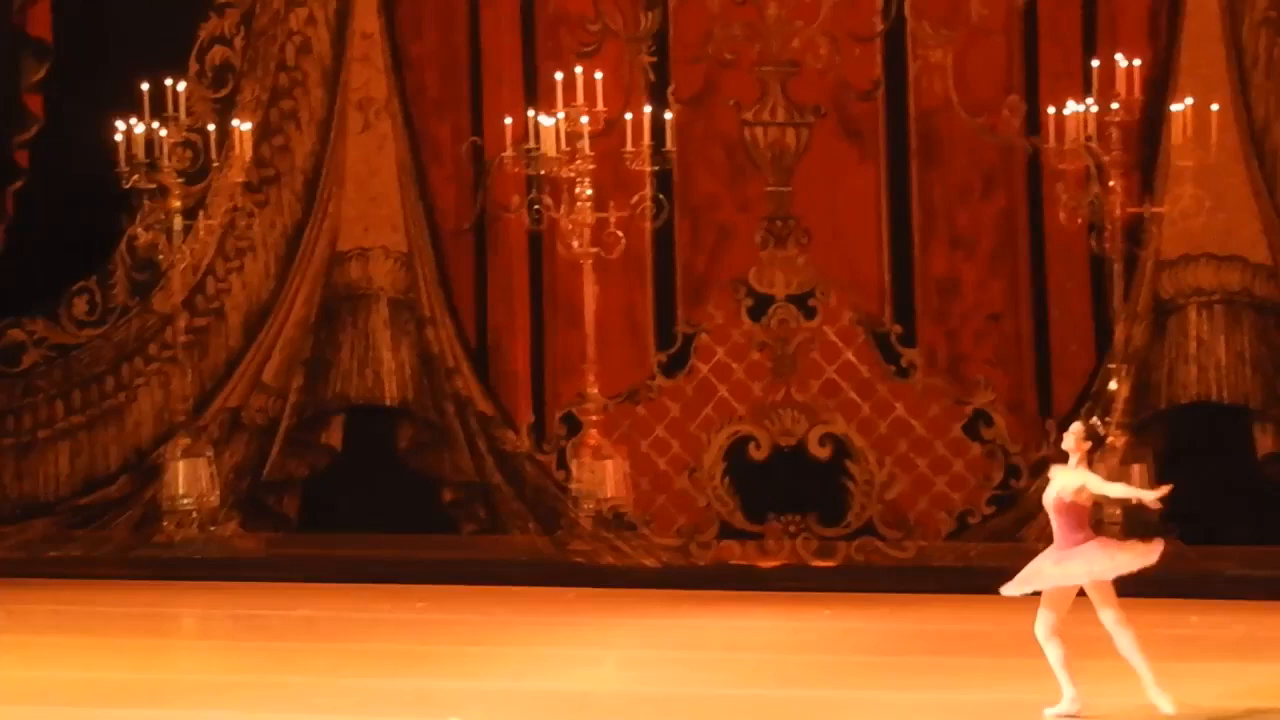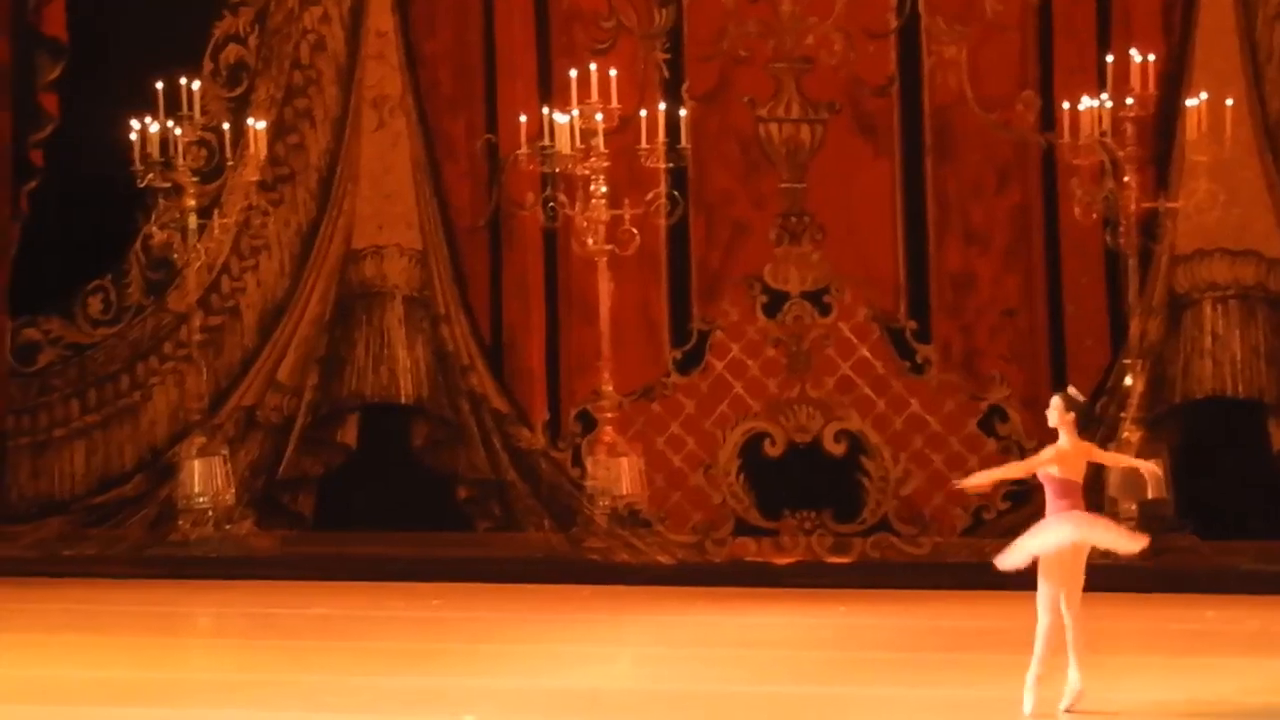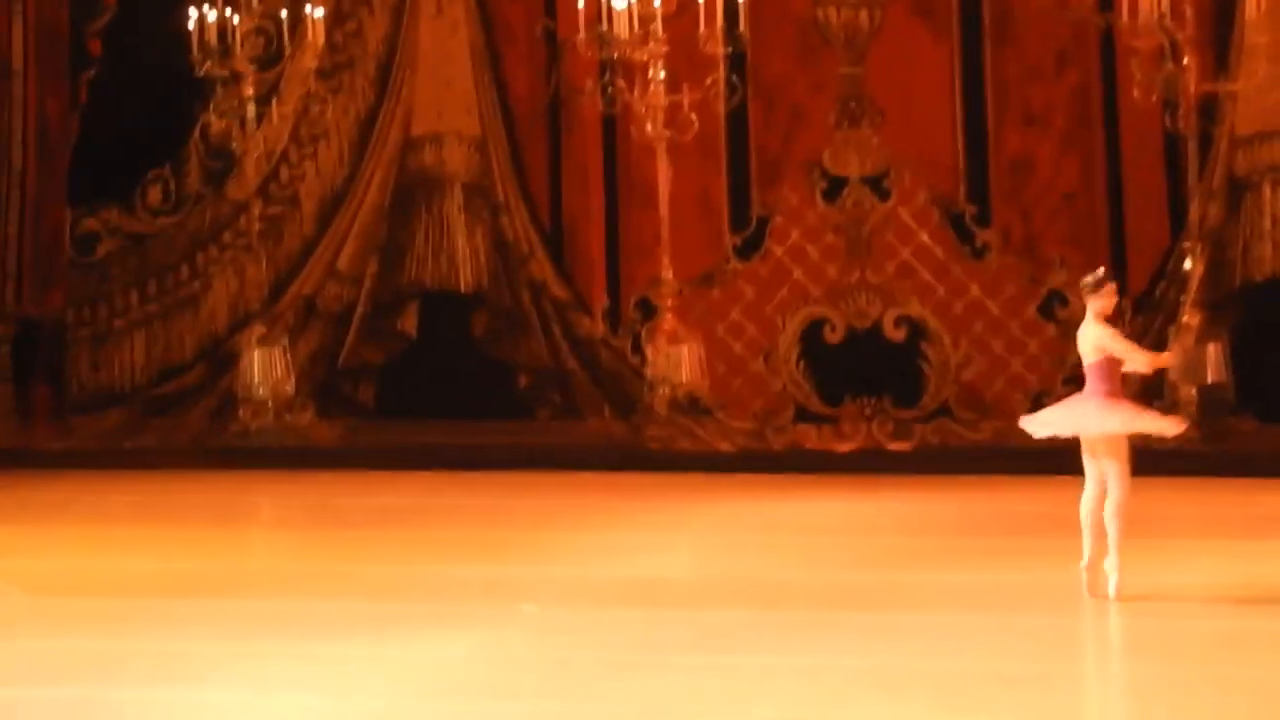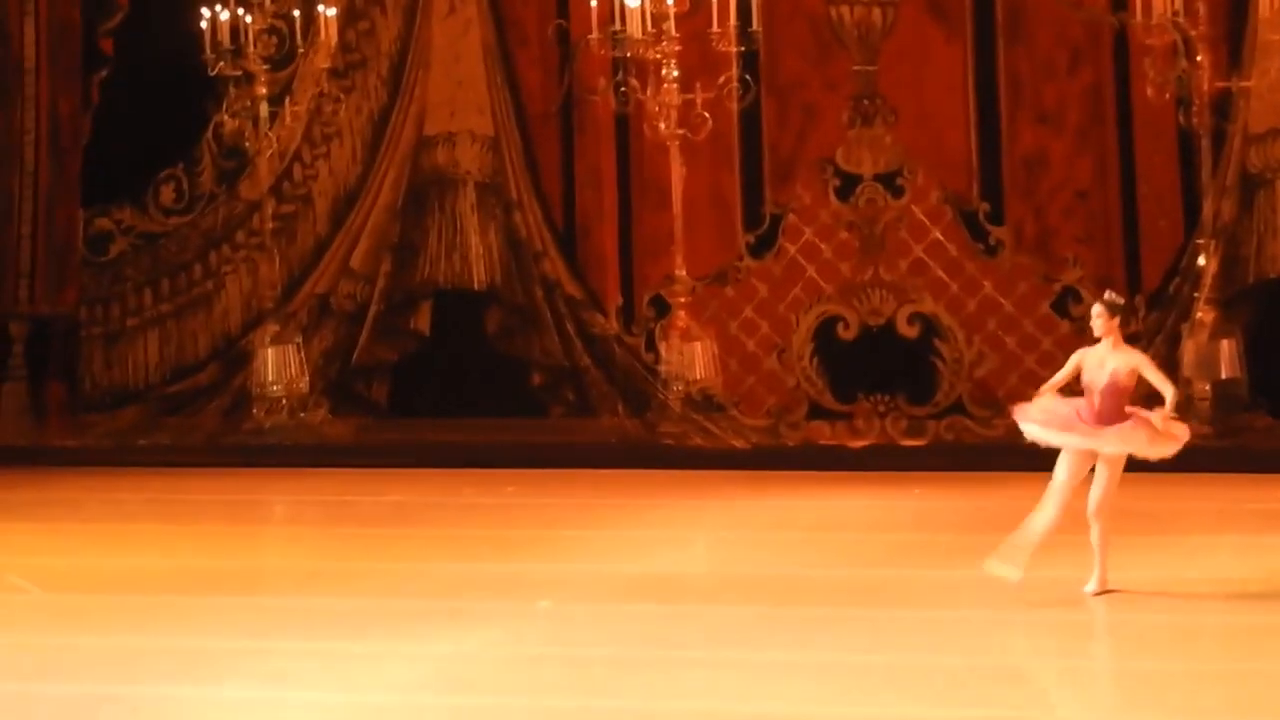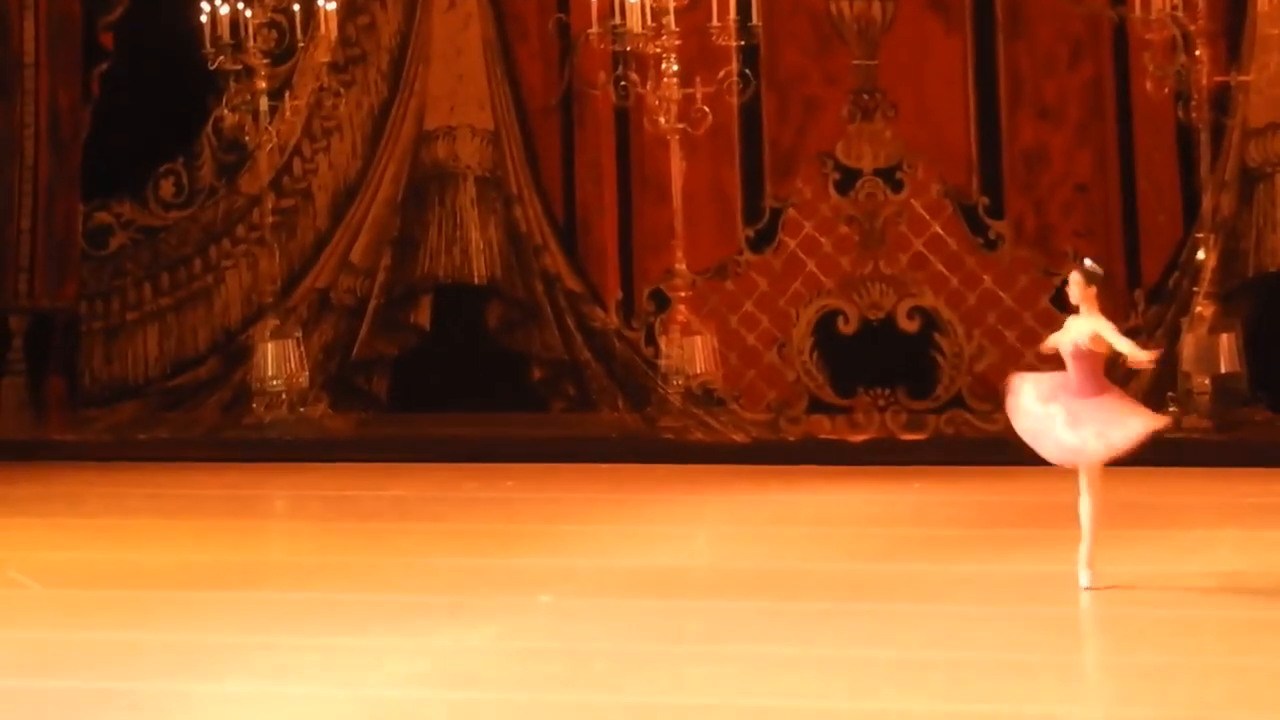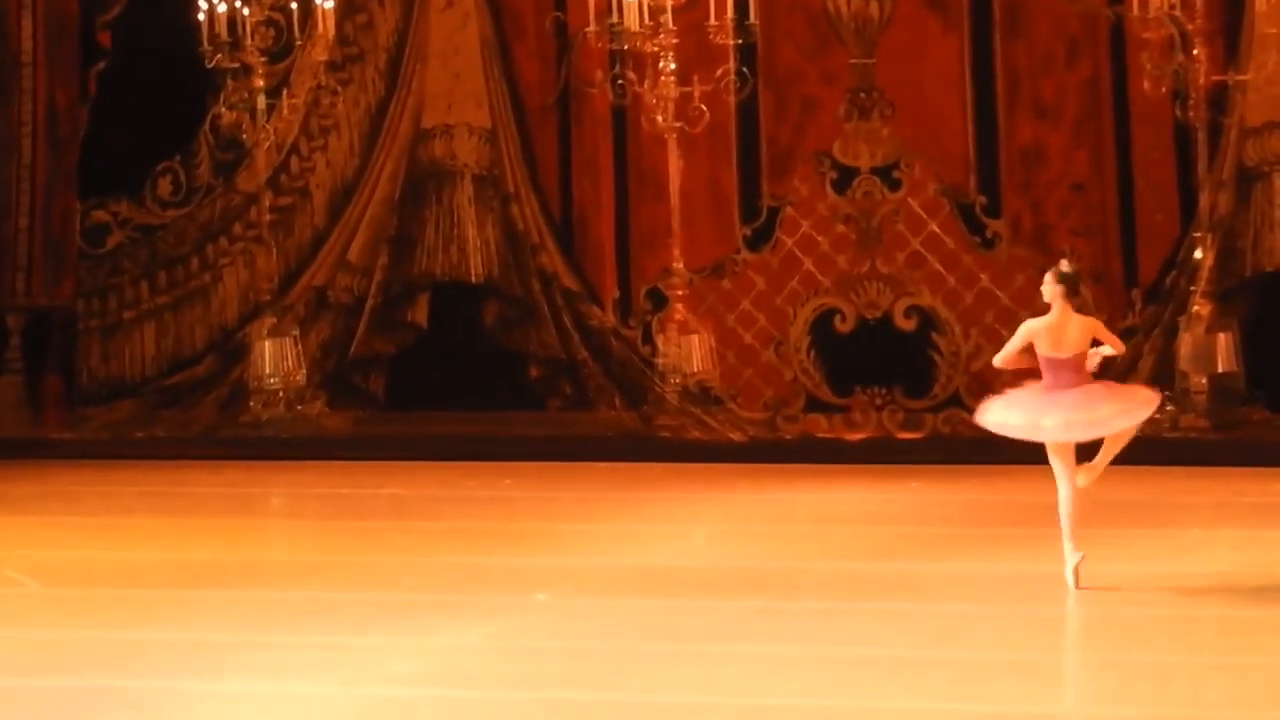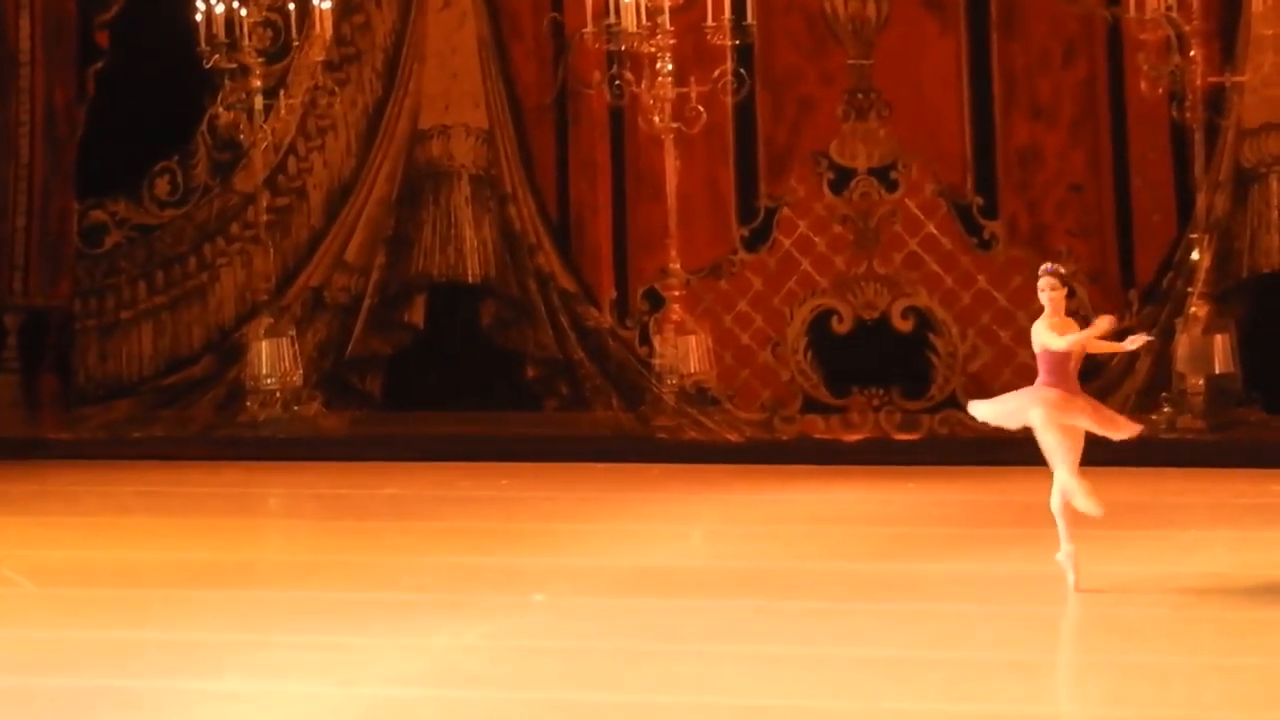
dt=0.3s
person 1, frame 1
left shoulder: (1084, 477)
right shoulder: (1061, 473)
left elbow: (1111, 487)
left wrist: (1144, 494)
left hip: (1087, 556)
right hip: (1064, 559)
left knee: (1116, 625)
right knee: (1044, 629)
left ankle: (1152, 687)
right ankle: (1070, 697)
person 1, frame 2
left shoulder: (1059, 450)
right shoulder: (1084, 448)
left elbow: (1025, 465)
right elbow: (1118, 458)
left wrist: (987, 476)
right wrist: (1144, 464)
left hip: (1063, 527)
right hip: (1078, 526)
left knee: (1046, 608)
right knee: (1069, 607)
left ankle: (1033, 684)
right ankle: (1074, 678)
person 1, frame 3
left shoulder: (1090, 331)
right shoulder: (1103, 333)
right elbow: (1145, 363)
left wrist: (1130, 361)
right wrist: (1164, 358)
left hip: (1092, 414)
right hip: (1103, 414)
left knee: (1096, 487)
right knee: (1118, 487)
left ankle: (1090, 558)
right ankle: (1113, 559)
person 1, frame 4
left shoulder: (1135, 358)
right shoulder: (1084, 355)
left elbow: (1169, 390)
right elbow: (1053, 383)
left wrist: (1166, 410)
right wrist: (1042, 402)
left hip: (1116, 435)
right hip: (1083, 429)
left knee: (1097, 508)
right knee: (1057, 495)
left ankle: (1100, 575)
right ankle: (1017, 554)
person 1, frame 5
left shoulder: (1100, 323)
right shoulder: (1072, 322)
left elbow: (1125, 344)
left wrist: (1139, 354)
right wrist: (1051, 341)
left hip: (1094, 405)
right hip: (1070, 396)
left knee: (1088, 485)
left ankle: (1086, 560)
person 1, frame 6
left shoulder: (1032, 327)
right shoulder: (1088, 324)
left elbow: (999, 361)
right elbow: (1118, 347)
left wrist: (1035, 360)
right wrist: (1098, 353)
left hip: (1050, 404)
right hip: (1084, 399)
left knee: (1065, 482)
right knee: (1129, 419)
left ankle: (1071, 553)
right ankle: (1091, 470)
person 1, frame 7
left shoulder: (1071, 325)
right shoulder: (1041, 327)
left elbow: (1088, 346)
right elbow: (1063, 345)
left wrist: (1125, 345)
right wrist: (1096, 329)
left hip: (1070, 403)
right hip: (1047, 400)
left knee: (1061, 483)
left ankle: (1066, 548)
